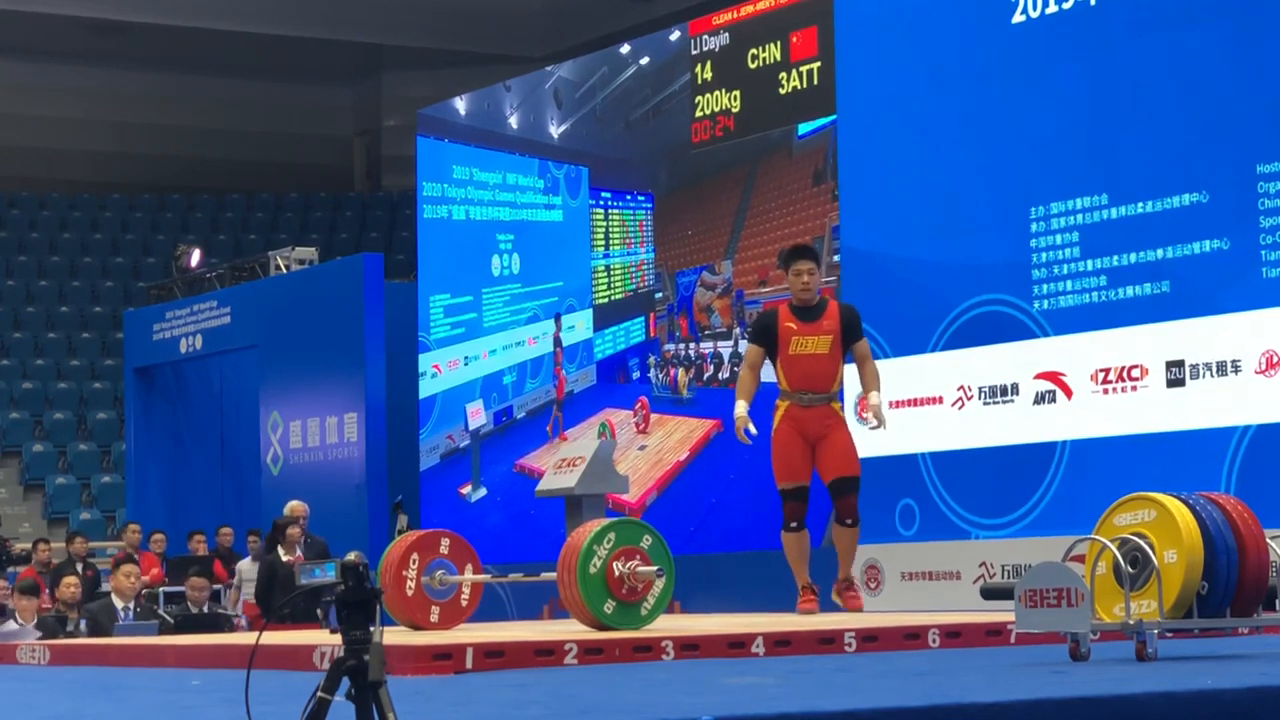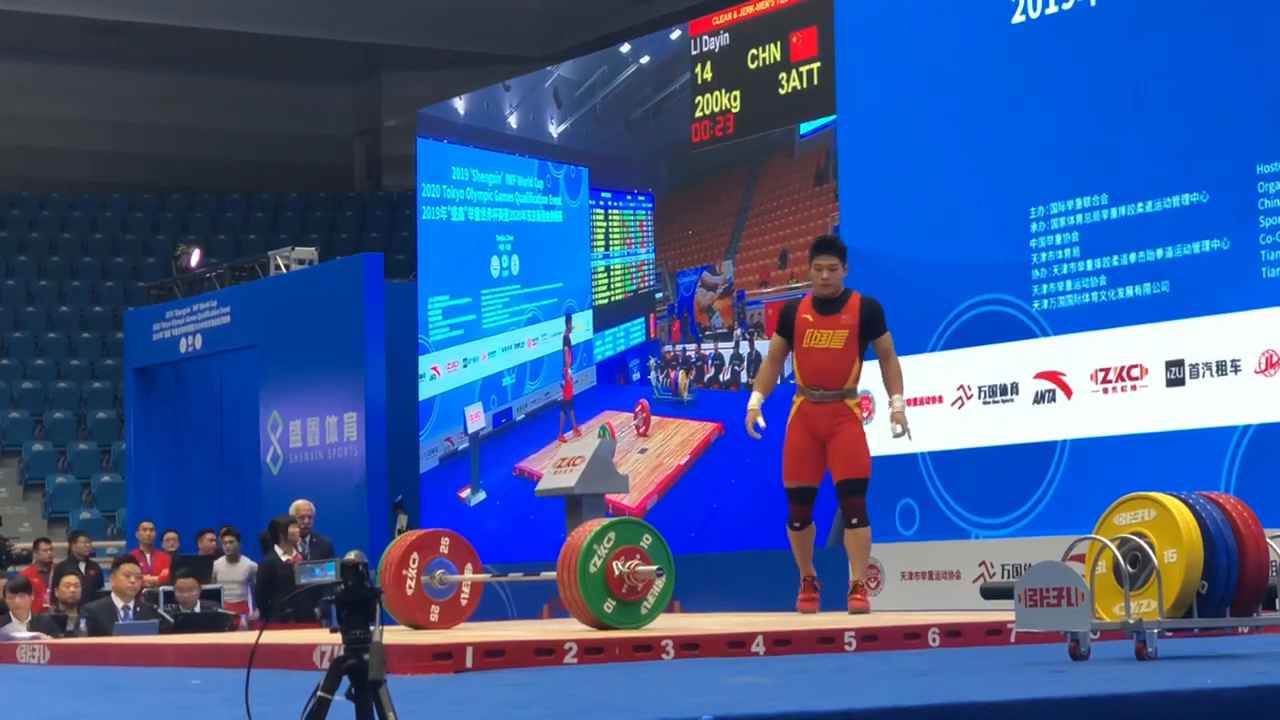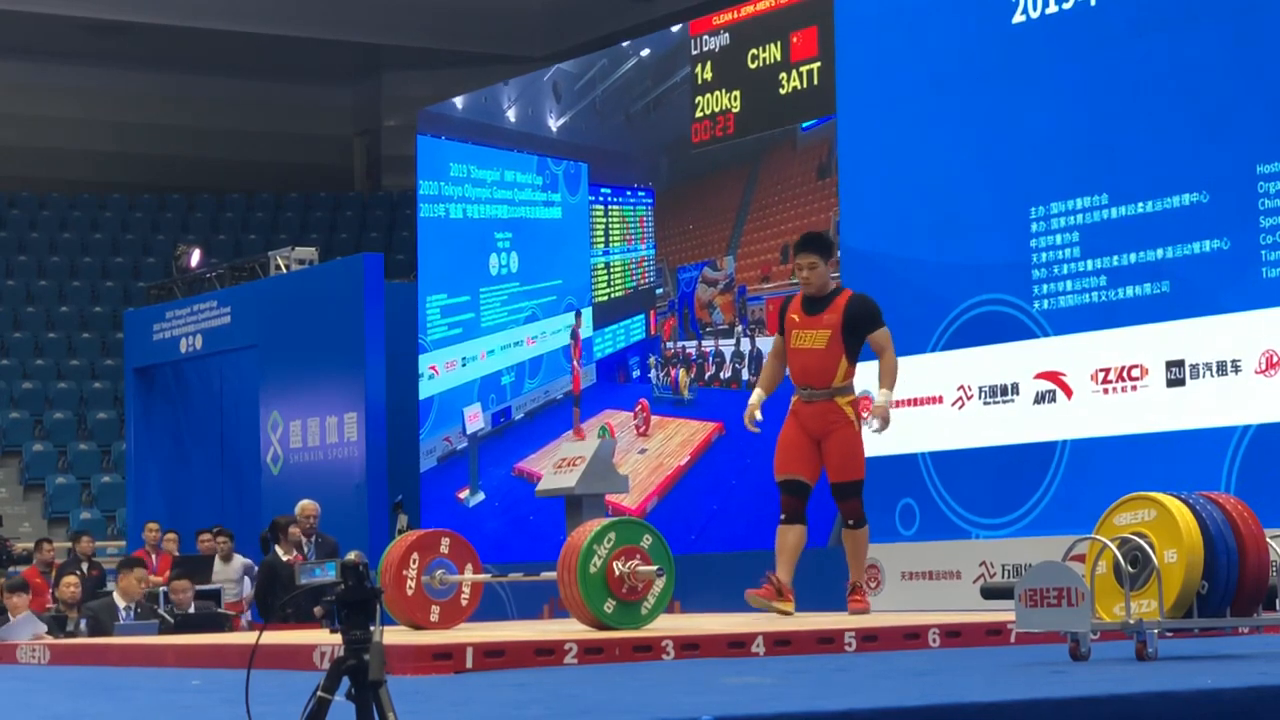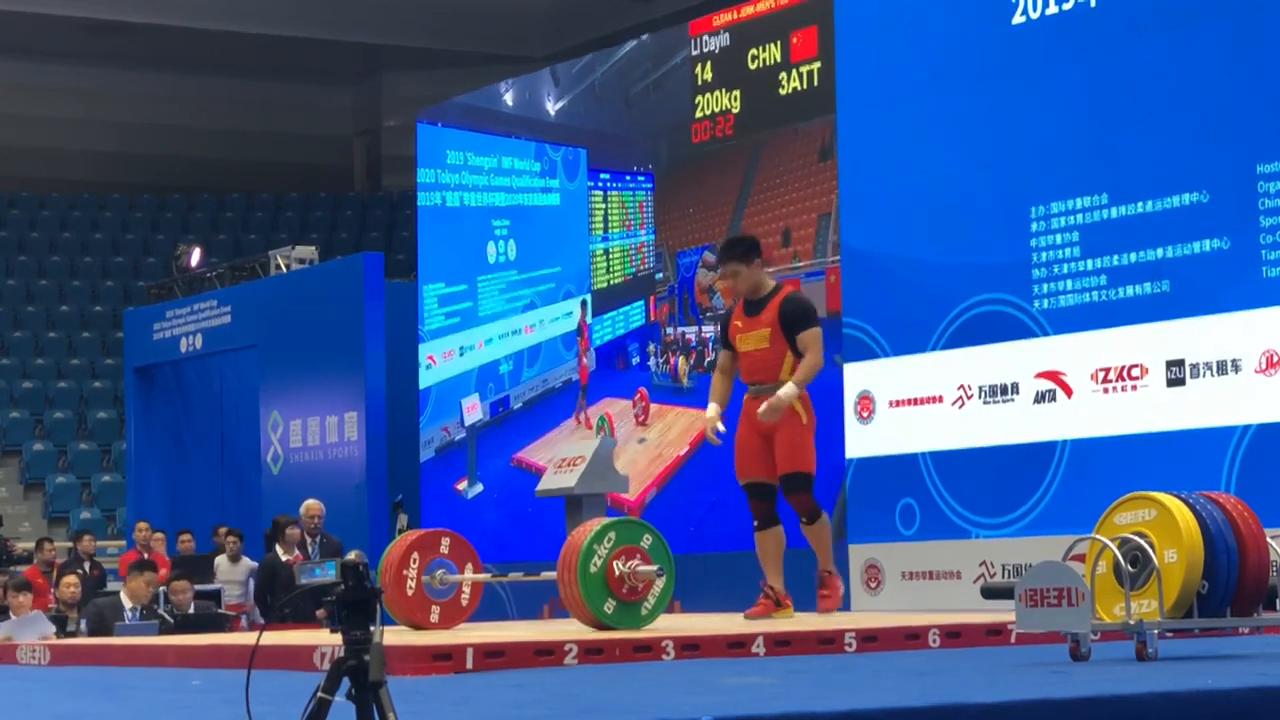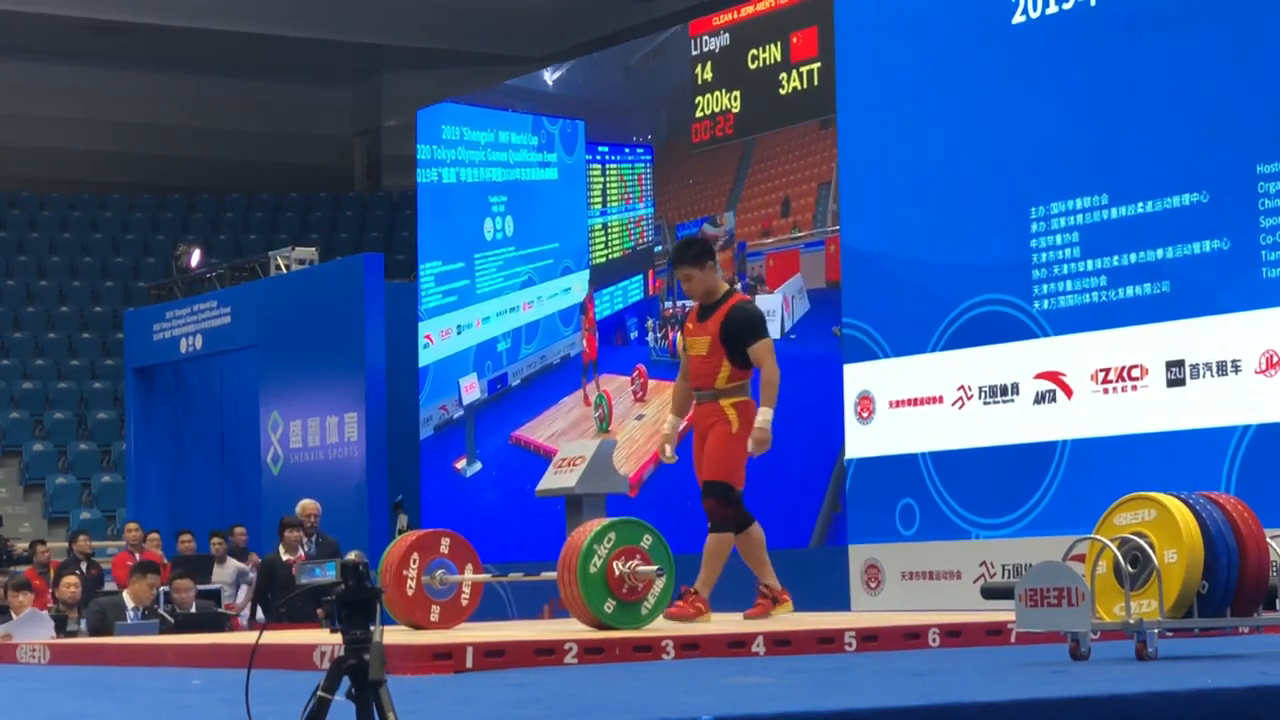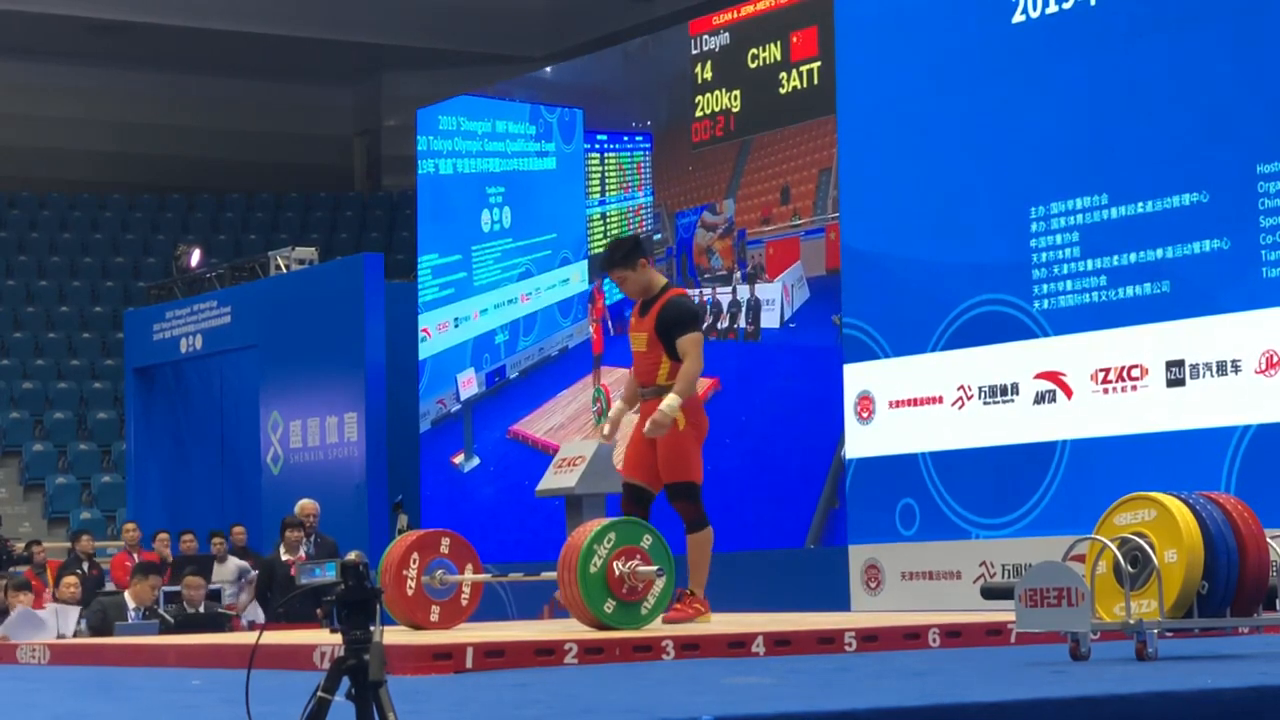
dt=0.5s
person 1, frame 1
left shoulder: (844, 315)
right shoulder: (769, 320)
left elbow: (864, 360)
right elbow: (751, 367)
left wrist: (874, 399)
right wrist: (741, 409)
left hip: (831, 416)
right hip: (789, 419)
left knee: (847, 501)
right knee: (794, 507)
left ankle: (845, 581)
right ankle: (806, 589)
person 1, frame 2
left shoulder: (866, 309)
right shoulder: (793, 311)
left elbow: (887, 357)
right elbow: (773, 359)
left wrist: (897, 403)
right wrist: (755, 401)
left hip: (845, 414)
right hip: (804, 413)
left knee: (853, 501)
right knee: (798, 505)
left ankle: (857, 587)
right ankle: (808, 580)
person 1, frame 3
left shoulder: (856, 306)
right shoulder: (789, 308)
left elbow: (886, 352)
right elbow: (776, 357)
left wrist: (884, 396)
right wrist: (758, 396)
left hip: (839, 411)
right hip: (799, 411)
left knee: (849, 502)
right knee: (790, 500)
left ankle: (856, 587)
right ankle: (781, 587)
person 1, frame 4
left shoulder: (792, 304)
right shoulder: (733, 317)
left elbow: (815, 355)
right elbow: (725, 370)
left wrist: (785, 394)
right wrist: (713, 409)
left hip: (790, 409)
right hip: (752, 411)
left knee: (799, 495)
right knee: (759, 504)
left ankle: (828, 574)
right ankle: (776, 593)
person 1, frame 5
left shoulder: (742, 312)
right shoulder: (692, 316)
left elbow: (768, 367)
right elbow: (685, 376)
left wrist: (763, 419)
right wrist: (672, 425)
left hip: (732, 415)
right hip: (702, 416)
left knee: (719, 506)
right knee: (731, 509)
left ankle: (699, 596)
right ankle: (774, 591)
person 1, frame 6
left shoulder: (678, 306)
right shoulder: (640, 309)
left elbow: (693, 363)
left wrist: (669, 407)
right wrist: (619, 410)
left hip: (677, 415)
right hip: (650, 413)
left knee: (687, 504)
right knee: (632, 503)
left ankle: (696, 597)
